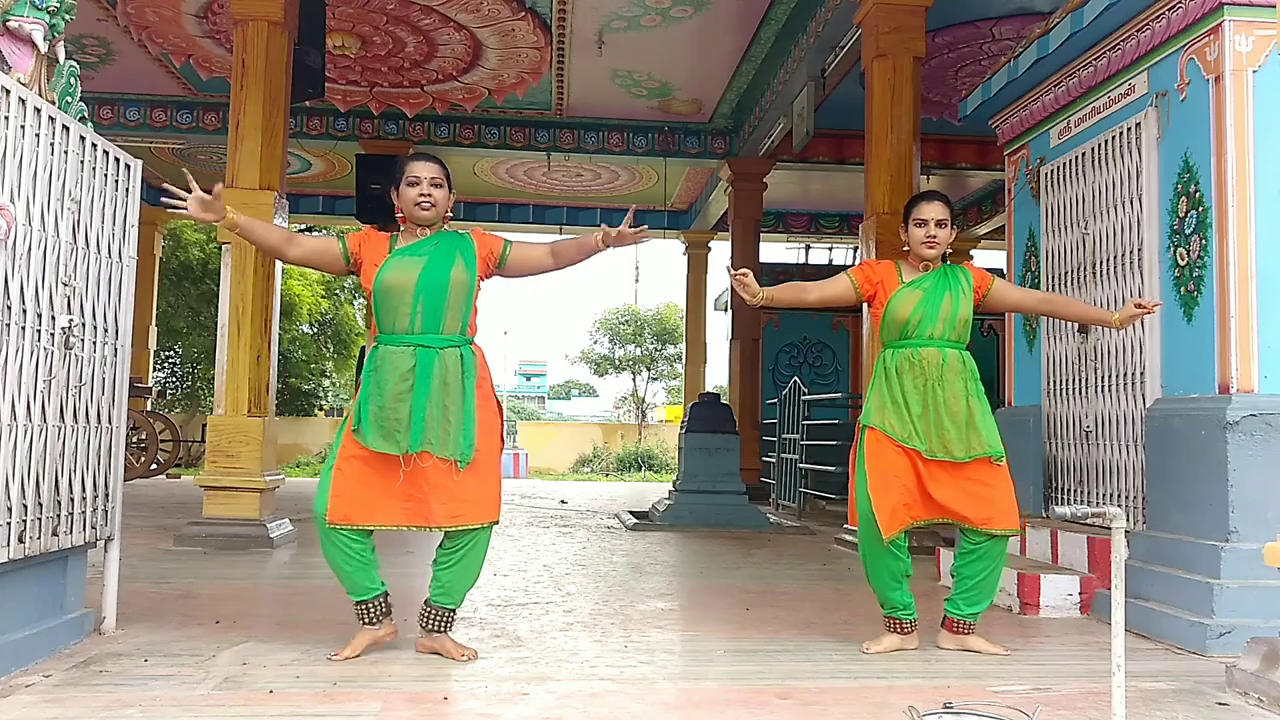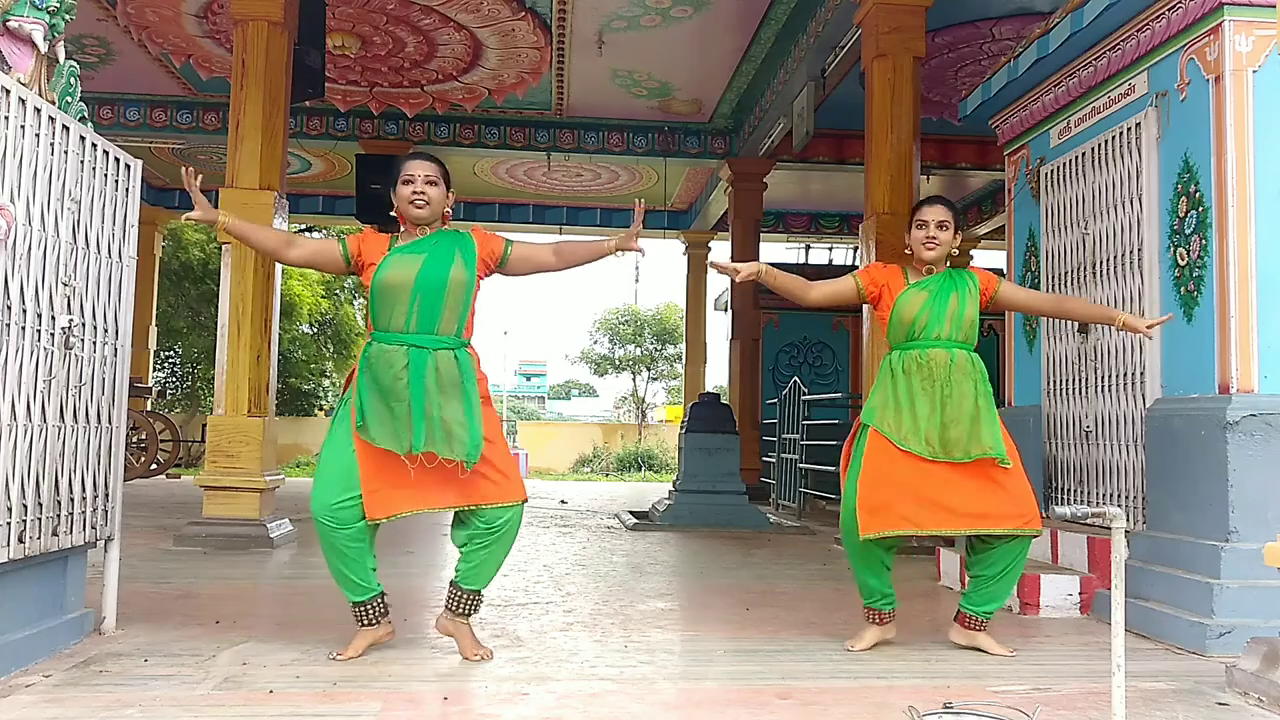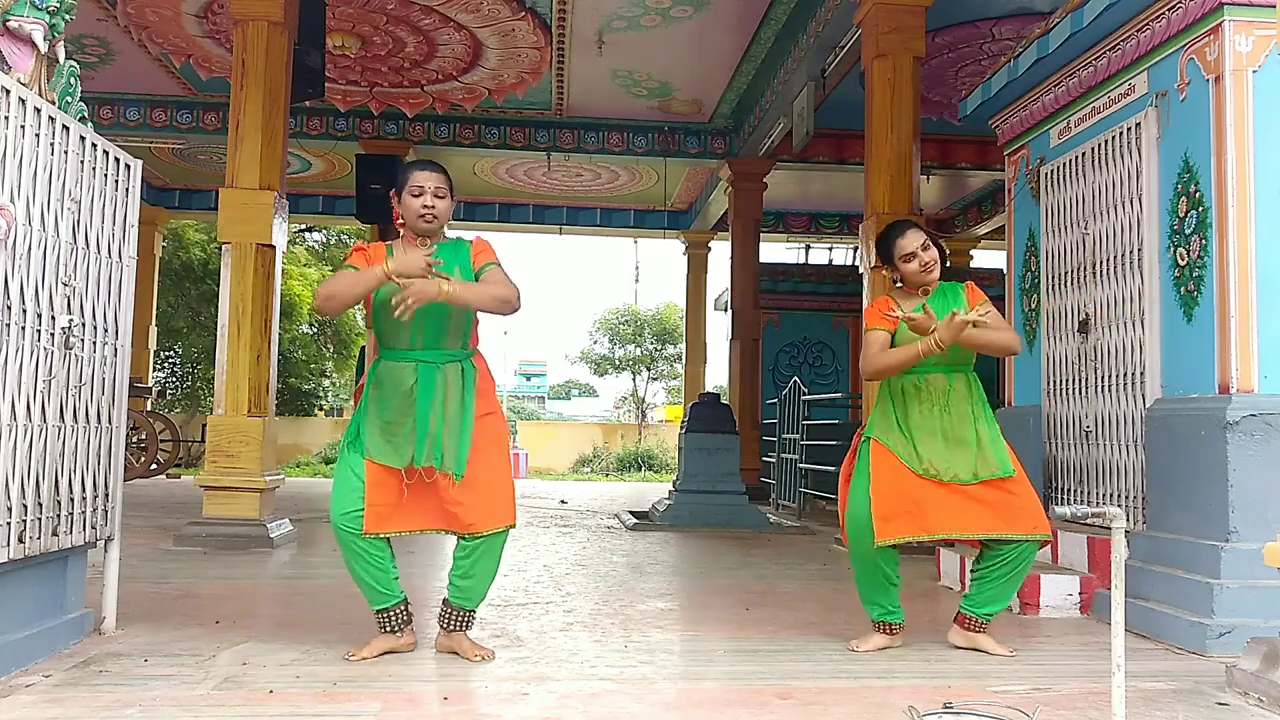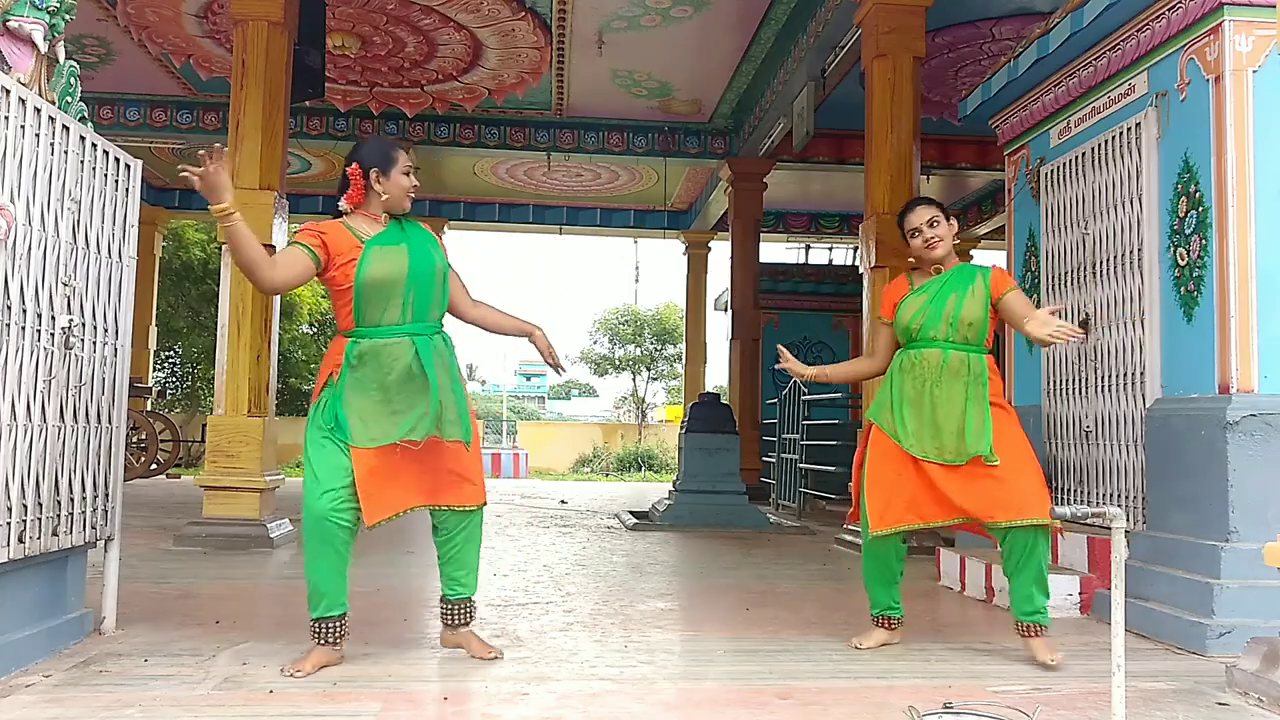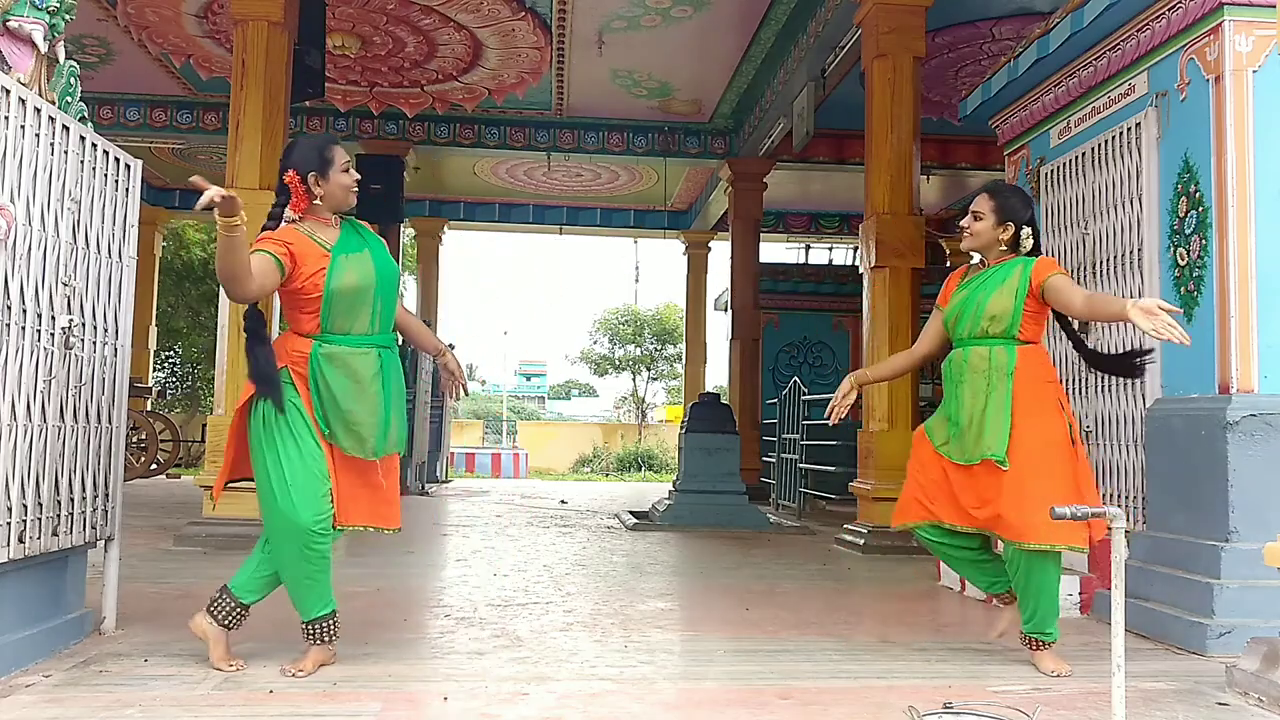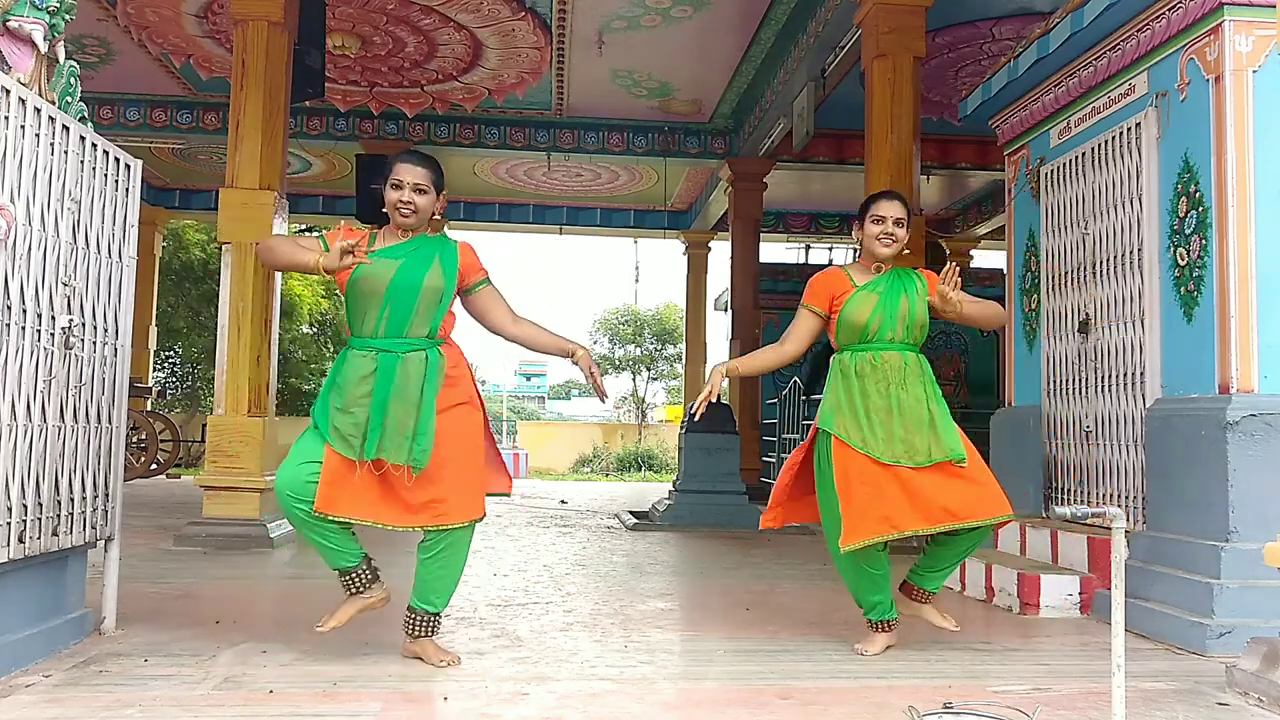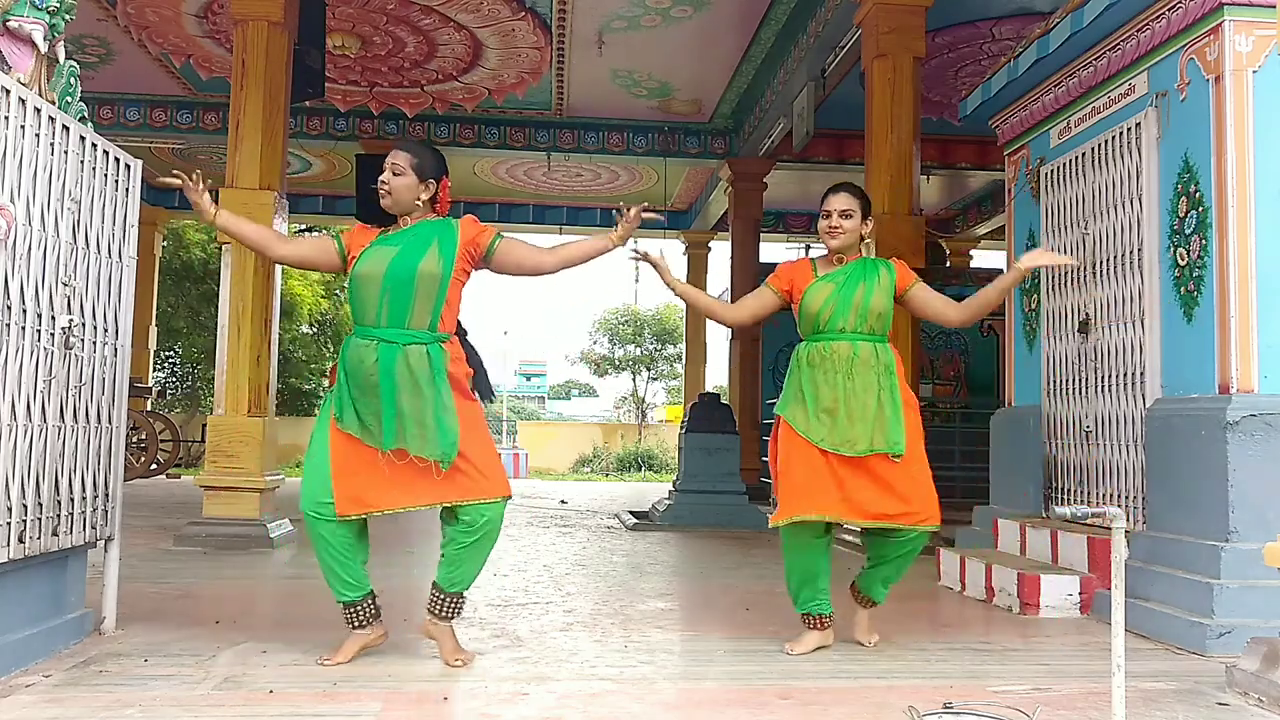
dt=0.7s
person 1, frame 1
left shoulder: (475, 247)
right shoulder: (369, 246)
left elbow: (550, 254)
right elbow: (292, 245)
left wrist: (602, 240)
right wrist: (226, 217)
left hip: (457, 392)
right hip: (387, 392)
left knee: (468, 511)
right knee: (339, 507)
left ankle: (435, 626)
right ankle: (375, 618)
person 1, frame 2
left shoulder: (475, 245)
right shoulder: (370, 246)
left elbow: (551, 255)
right elbow: (290, 248)
left wrist: (612, 244)
right wrist: (220, 217)
left hip: (451, 390)
right hip: (379, 390)
left knee: (499, 501)
right knee: (333, 506)
left ankle: (458, 613)
right ankle: (373, 619)
person 1, frame 3
left shoulder: (473, 253)
right shoulder: (370, 257)
left elbow: (509, 298)
right elbow: (325, 303)
left wrist: (441, 289)
right wrist: (392, 270)
left hip: (462, 402)
right hip: (390, 403)
left knee: (484, 518)
right knee: (353, 514)
left ankle: (454, 627)
right ankle: (396, 626)
person 1, frame 4
left shoulder: (421, 236)
right shoulder: (328, 237)
left elbow: (465, 305)
right elbow: (268, 274)
left wrist: (529, 330)
right wrist: (223, 206)
left hip: (429, 383)
right hip: (359, 385)
left knee: (459, 497)
right knee: (327, 506)
left ankle: (456, 622)
right ankle: (326, 638)
person 1, frame 5
left shoulder: (364, 236)
right shoulder: (285, 243)
left elbow: (393, 310)
right elbow: (243, 286)
left wrist: (440, 351)
right wrist: (229, 221)
left hip: (365, 393)
right hip: (306, 392)
left knee: (316, 520)
right knee: (304, 517)
left ankle: (219, 616)
right ankle: (321, 637)
person 1, frame 6
left shoulder: (455, 255)
right shoulder: (352, 243)
left elbow: (508, 323)
right elbow: (268, 249)
left wrist: (573, 349)
right wrist: (321, 262)
left hip: (435, 393)
right hip: (358, 391)
left knee: (449, 513)
right knee: (297, 487)
left ankle: (420, 632)
right ankle: (364, 581)
person 1, frame 7
left shoulder: (461, 234)
right shoulder: (363, 240)
left elbow: (544, 259)
right elbow: (284, 248)
left wrist: (616, 236)
right wrist: (213, 214)
left hip: (431, 385)
right hip: (360, 386)
left knee: (482, 498)
right knee: (321, 501)
left ankle: (442, 613)
right ankle: (365, 624)
person 2, frame 1
left shoulder: (970, 279)
right shoulder: (877, 274)
left elbow: (1042, 301)
right elbow: (812, 292)
left wrist: (1114, 318)
right wrist: (761, 295)
left hip: (957, 407)
right hip: (895, 407)
left knee: (988, 514)
right knee: (880, 513)
left ankle: (960, 625)
right ankle: (900, 624)
person 2, frame 2
left shoulder: (975, 282)
right shoulder: (883, 277)
left elbow: (1049, 302)
right elbow: (811, 291)
left wrist: (1121, 320)
right wrist: (759, 272)
left hip: (966, 410)
right hip: (901, 409)
left knee: (1011, 517)
right knee: (862, 510)
left ankle: (971, 621)
right ankle: (880, 615)
person 2, frame 3
left shoulder: (967, 294)
right shoulder: (881, 309)
left elbow: (1013, 343)
right elbow: (870, 367)
left wrist: (939, 330)
right wrist: (938, 342)
left hip: (966, 427)
right hip: (900, 427)
left knee: (1021, 524)
right knee: (865, 519)
left ankle: (970, 623)
right ankle: (886, 624)
person 2, frame 4
left shoulder: (989, 280)
right shoulder: (898, 289)
left elbow: (1028, 319)
right elbow: (874, 362)
left wrist: (1041, 327)
right wrist: (810, 373)
left hip: (973, 408)
right hip: (905, 410)
left knee: (1021, 510)
right knee: (887, 515)
left ankle: (1033, 626)
right ankle: (887, 620)
person 2, frame 5
left shoulder: (1036, 270)
right shoulder: (958, 281)
left elbow: (1083, 302)
right elbow: (921, 350)
left wrist: (1130, 309)
right wrist: (859, 377)
left hip: (1020, 405)
right hip: (963, 410)
left knee: (1026, 519)
right knee: (934, 517)
left ankle: (1039, 639)
right ankle: (1008, 593)
person 2, frame 6
left shoulder: (923, 283)
right shoulder: (829, 282)
left elbow: (997, 316)
right elbow: (788, 348)
left wrist: (958, 308)
right wrist: (727, 368)
left hip: (917, 410)
right hip: (854, 412)
left knee: (976, 507)
right knee: (858, 523)
left ankle: (918, 589)
right ankle: (882, 620)
person 2, frame 7
left shoulder: (891, 273)
right shoulder: (795, 273)
left elbow: (958, 315)
right elbow: (735, 315)
left wrist: (1016, 273)
right wrist: (671, 280)
left hip: (877, 401)
right hip: (812, 401)
left knee: (906, 512)
right knee: (803, 510)
left ankle: (865, 595)
right ankle: (816, 620)
